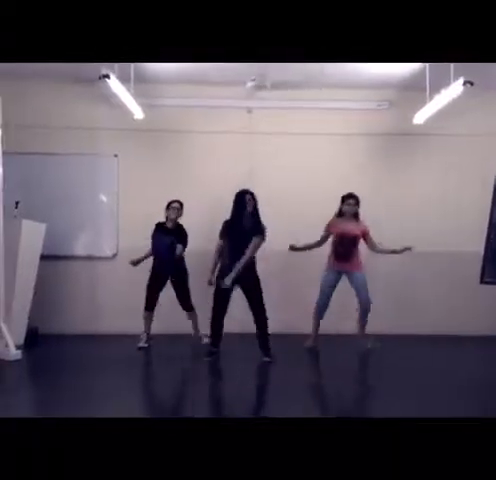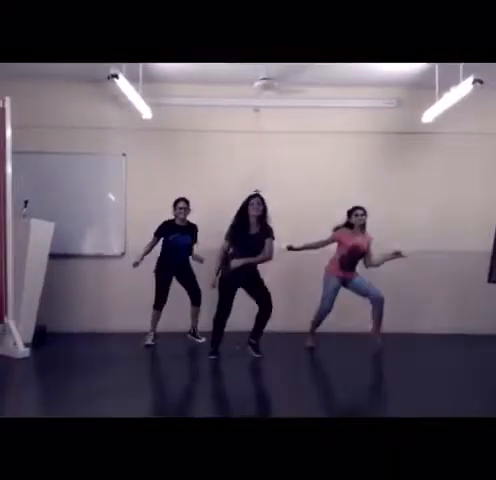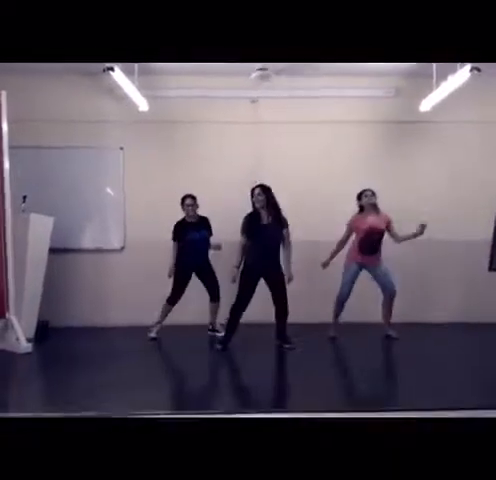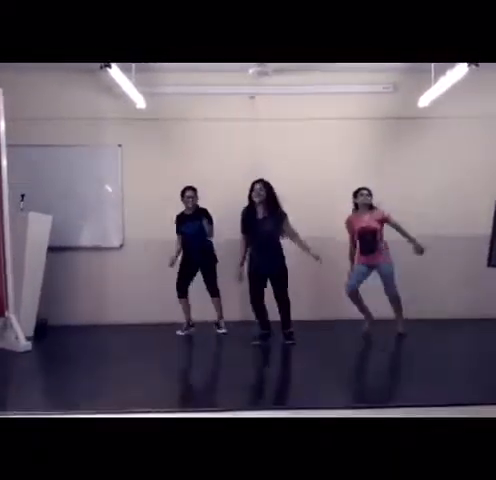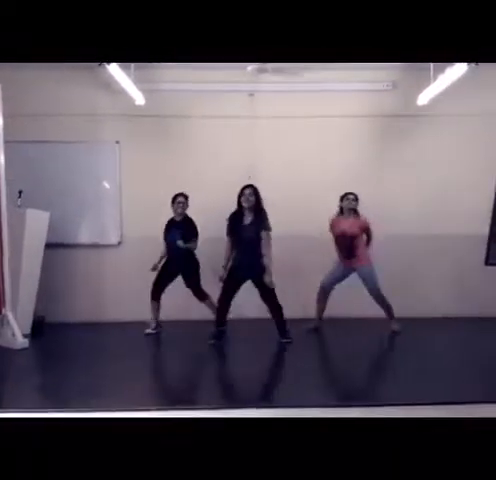
dt=0.3s
person 1, frame 1
left shoulder: (257, 227)
right shoulder: (229, 225)
left elbow: (249, 254)
right elbow: (219, 249)
left wrist: (233, 275)
right wrist: (212, 272)
left hip: (247, 273)
right hip: (225, 272)
left knee: (258, 309)
right knee: (218, 310)
left ankle: (265, 347)
right ankle: (214, 347)
person 1, frame 2
left shoulder: (266, 230)
right shoulder: (236, 227)
left elbow: (268, 255)
right elbow: (223, 251)
left wrist: (243, 260)
right wrist: (216, 274)
left hip: (250, 274)
right hip: (230, 274)
left knee: (266, 305)
right knee: (223, 310)
left ankle: (253, 340)
right ankle: (214, 347)
person 1, frame 3
left shoulder: (280, 220)
right shoulder: (250, 219)
left elbow: (286, 245)
right elbow: (243, 244)
left wrist: (288, 268)
right wrist: (236, 267)
left hip: (272, 266)
right hip: (251, 266)
left knee: (281, 301)
right knee: (241, 301)
left ankle: (281, 335)
right ankle: (226, 336)
person 1, frame 4
left shoulder: (277, 213)
right shoulder: (247, 214)
left elbow: (292, 235)
right elbow: (245, 241)
left wrist: (310, 251)
right wrist: (241, 264)
left hip: (276, 261)
right hip: (256, 263)
left knee: (281, 296)
right knee: (255, 297)
left ankle: (287, 331)
right ankle: (264, 331)
person 1, frame 5
left shoulder: (261, 219)
right shoulder: (234, 218)
left elbow: (266, 247)
right elbow: (230, 245)
left wrist: (269, 272)
right wrist: (224, 267)
left hip: (257, 265)
right hip: (238, 265)
left knee: (270, 299)
right knee: (224, 298)
left ankle: (283, 331)
right ankle: (219, 330)
person 2, frame 1
left shoulder: (362, 227)
right shoulder: (334, 223)
left elbow: (374, 248)
right elbow: (320, 242)
left wrist: (396, 251)
right wrist: (299, 248)
left hip: (354, 268)
right hip: (334, 266)
left knee: (365, 301)
right knee: (323, 300)
left ankle: (362, 333)
right ankle: (314, 336)
person 2, frame 2
left shoulder: (367, 239)
right shoulder: (343, 233)
left elbow: (369, 263)
right elbow: (321, 244)
left wrist: (389, 256)
right wrist: (297, 248)
left hip: (351, 276)
right hip: (334, 274)
left knee: (378, 298)
right knee: (325, 307)
left ankle: (376, 334)
right ankle: (311, 335)
person 2, frame 3
left shoulder: (384, 218)
right shoulder: (356, 219)
left elbow: (397, 239)
right elbow: (344, 240)
left wrist: (416, 233)
right wrist: (330, 259)
left hip: (374, 261)
right hip: (355, 259)
left knee: (390, 290)
right knee: (344, 293)
left ankle: (387, 326)
right ankle: (334, 324)
person 2, frame 4
left shoulder: (379, 215)
right shoulder: (351, 219)
left elbow: (397, 227)
right elbow: (353, 242)
left wrist: (414, 243)
right wrist: (351, 264)
left hip: (382, 258)
right hip: (362, 260)
left knee: (391, 292)
right knee: (350, 288)
left ankle: (400, 321)
right ankle: (368, 317)
person 2, frame 5
left shoulder: (361, 222)
right shoulder: (334, 222)
left elbow: (369, 238)
left hip: (362, 263)
right hip: (343, 263)
left knee: (376, 294)
right knee: (324, 287)
left ankle: (392, 319)
right ankle: (318, 321)
person 3, frame 1
left shoulder: (181, 231)
right shoulder: (158, 227)
left elbow: (179, 255)
left wrist: (179, 252)
right wrist: (141, 259)
left hip: (177, 270)
right hip: (159, 269)
left knee: (186, 302)
right knee: (150, 301)
left ankle: (197, 333)
right ankle: (146, 335)
person 3, frame 2
left shoulder: (192, 228)
right shoulder: (167, 226)
left elbow: (191, 250)
right elbow: (153, 242)
left wrist: (196, 257)
right wrist: (141, 257)
left hip: (183, 267)
right hip: (165, 267)
left knee: (196, 295)
right knee: (160, 300)
left ankle: (193, 330)
right ankle: (152, 333)
person 3, frame 3
left shoulder: (205, 222)
right shoulder: (180, 226)
left elbow: (206, 243)
right elbow: (176, 247)
left wrist: (213, 246)
right wrist: (172, 266)
left hip: (202, 263)
right hip: (184, 264)
left knee: (215, 292)
right knee: (175, 296)
left ankle: (212, 325)
right ankle: (158, 324)
person 3, frame 4
left shoulder: (203, 213)
right shoulder: (180, 218)
left elbow: (210, 235)
right elbow: (180, 240)
left wrist: (207, 227)
right wrist: (175, 255)
left hip: (207, 256)
right hip: (189, 257)
left knee: (212, 287)
right knee: (181, 287)
left ankle: (220, 321)
right ankle: (188, 323)
person 3, frame 5
left shoulder: (189, 223)
right shoulder: (170, 223)
left elbow: (194, 245)
left wrist: (184, 245)
right wrist: (158, 262)
left hip: (188, 263)
right hip: (171, 263)
left knee: (198, 292)
right knee: (156, 291)
right ankle: (155, 323)
